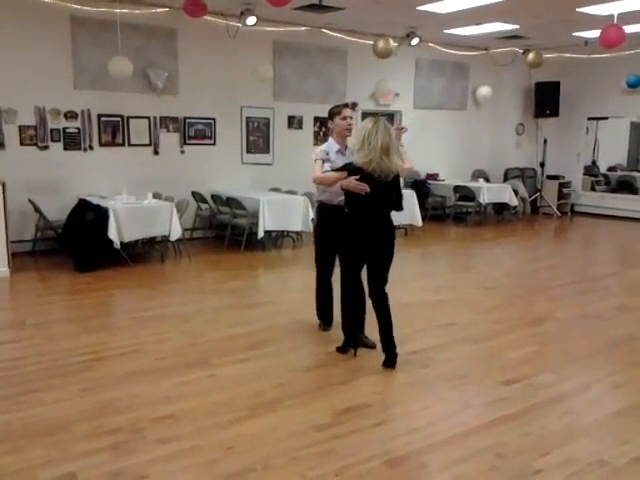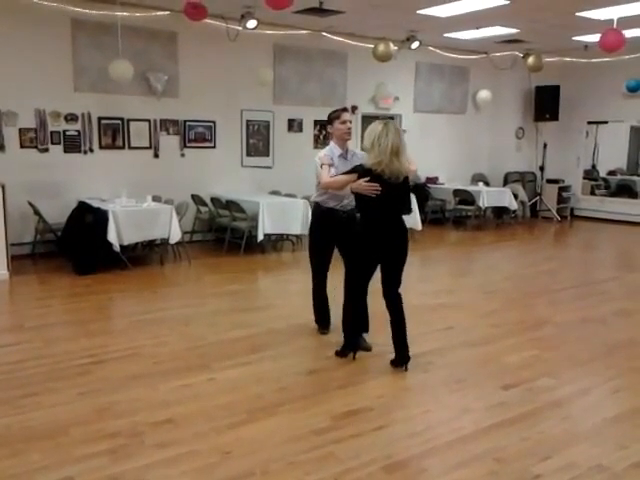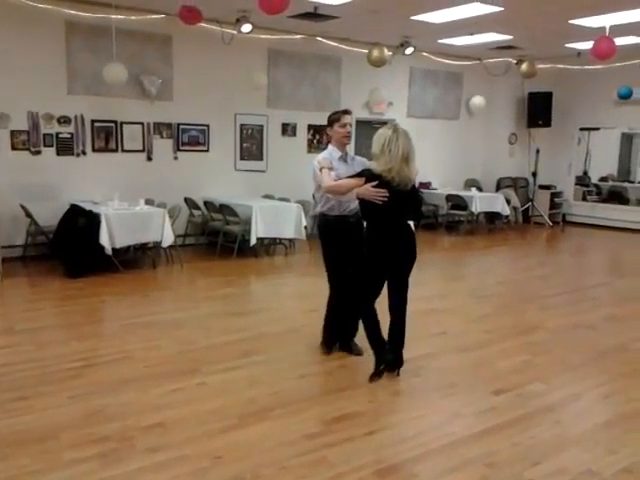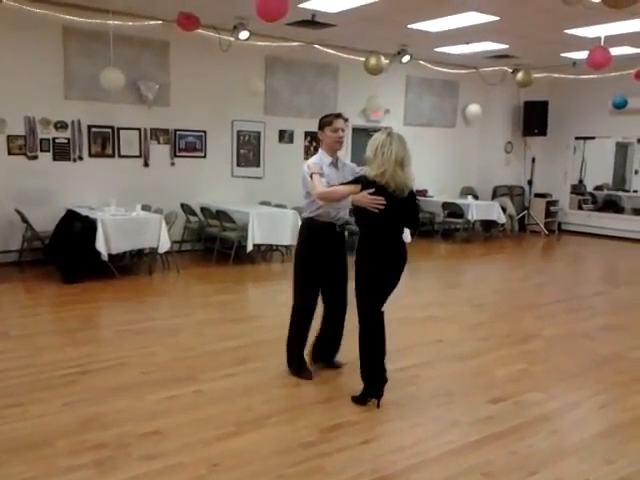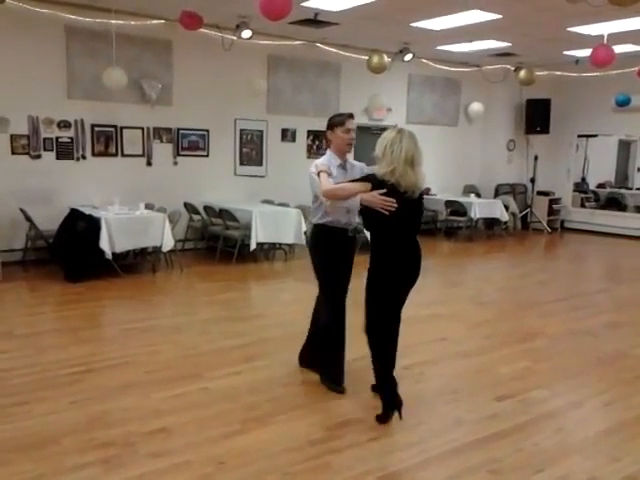
dt=0.4s
person 1, frame 1
left shoulder: (354, 169)
right shoulder: (393, 169)
left elbow: (318, 179)
right elbow: (408, 164)
right wrist: (396, 142)
left hip: (357, 235)
right hip: (383, 234)
left knee: (351, 285)
right knee: (378, 290)
left ankle: (350, 341)
right ankle: (390, 351)
person 1, frame 2
left shoulder: (364, 171)
right shoulder: (402, 172)
left elbow: (327, 183)
left wrist: (325, 165)
left hip: (371, 238)
right hip: (397, 237)
left knee: (356, 289)
right knee: (392, 294)
left ankle: (350, 344)
right ankle: (402, 354)
person 1, frame 3
left shoulder: (372, 175)
right shoulder: (408, 178)
left elbow: (329, 187)
right elbow: (414, 212)
left wrist: (325, 167)
left hip: (379, 246)
right hip: (405, 244)
left knee: (366, 300)
right knee: (398, 301)
left ankle: (382, 355)
right ankle: (395, 358)
person 1, frame 4
left shoulder: (368, 183)
right shoulder: (405, 186)
left elbow: (322, 194)
right elbow: (413, 222)
left wrist: (316, 174)
left hip: (372, 256)
right hip: (396, 255)
left knee: (367, 317)
right knee: (375, 311)
left ankle: (372, 387)
right ankle: (378, 375)
person 1, frame 5
left shoulder: (377, 182)
right shoulder: (415, 186)
left elbow: (329, 192)
left wrist: (323, 172)
left hip: (386, 262)
right hip: (411, 260)
left knee: (376, 327)
right knee: (390, 321)
left ankle: (391, 399)
right ankle: (384, 381)
person 2, frame 1
left shoulder: (356, 153)
right shoulder: (324, 151)
right elbow: (317, 177)
right wrist: (343, 183)
right hip: (328, 215)
right knee: (325, 270)
left ankle: (355, 329)
right ankle: (325, 317)
person 2, frame 2
left shoulder: (358, 156)
right shoulder: (324, 156)
right elbow: (327, 183)
right wrist: (353, 187)
left hip: (348, 217)
right hip: (324, 217)
right knee: (319, 272)
left ankle: (356, 331)
right ankle: (323, 321)
person 2, frame 3
left shoulder: (358, 162)
right shoulder: (323, 161)
right elbow: (332, 190)
right wrist: (359, 192)
left hip: (354, 224)
right hip: (332, 226)
left knee: (356, 283)
right knee: (340, 284)
left ankle: (346, 336)
right ankle: (330, 336)
person 2, frame 4
left shoulder: (348, 168)
right shoulder: (313, 166)
right elbow: (323, 198)
right wrist: (355, 199)
left hip: (337, 234)
right hip: (315, 233)
left knee: (337, 298)
right knee: (306, 299)
left ankle: (324, 352)
right ankle: (295, 360)
person 2, frame 5
left shoulder: (357, 168)
right shoulder: (320, 167)
right elbow: (330, 198)
right wrist: (364, 198)
left hip: (347, 238)
right hip: (326, 238)
left knee: (329, 300)
right knee: (334, 304)
left ankle: (311, 355)
right ankle: (331, 371)
